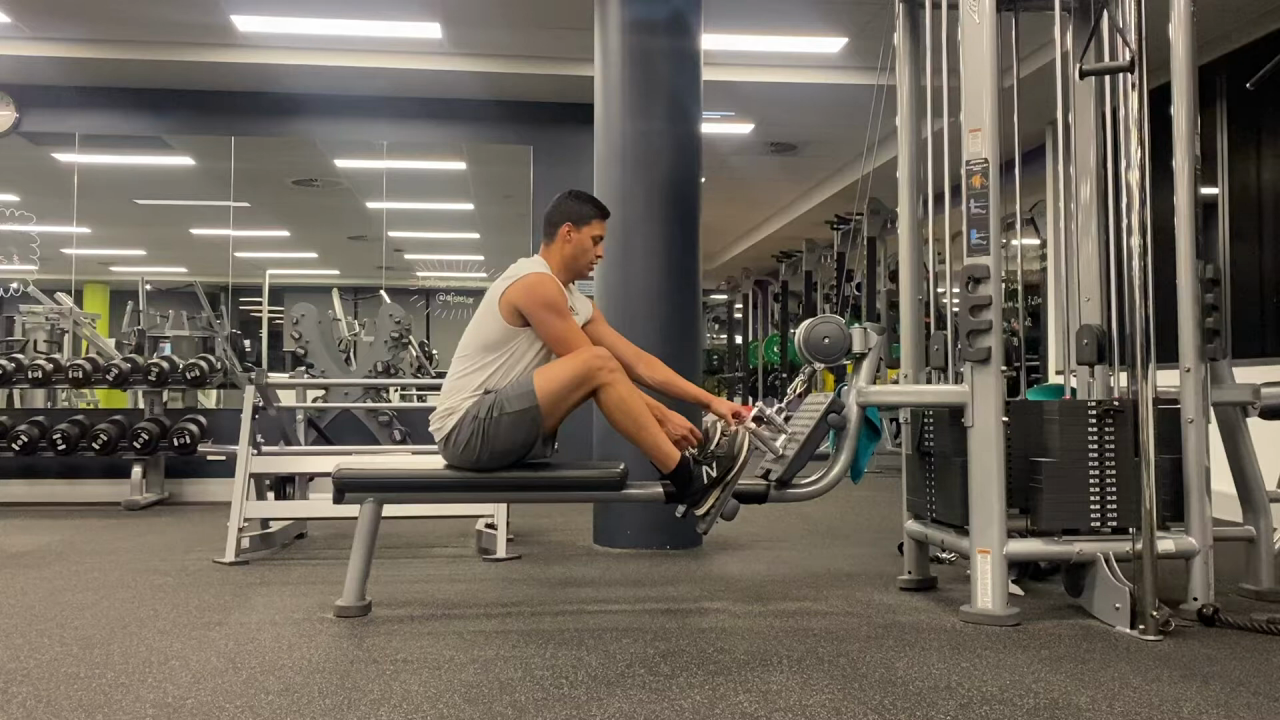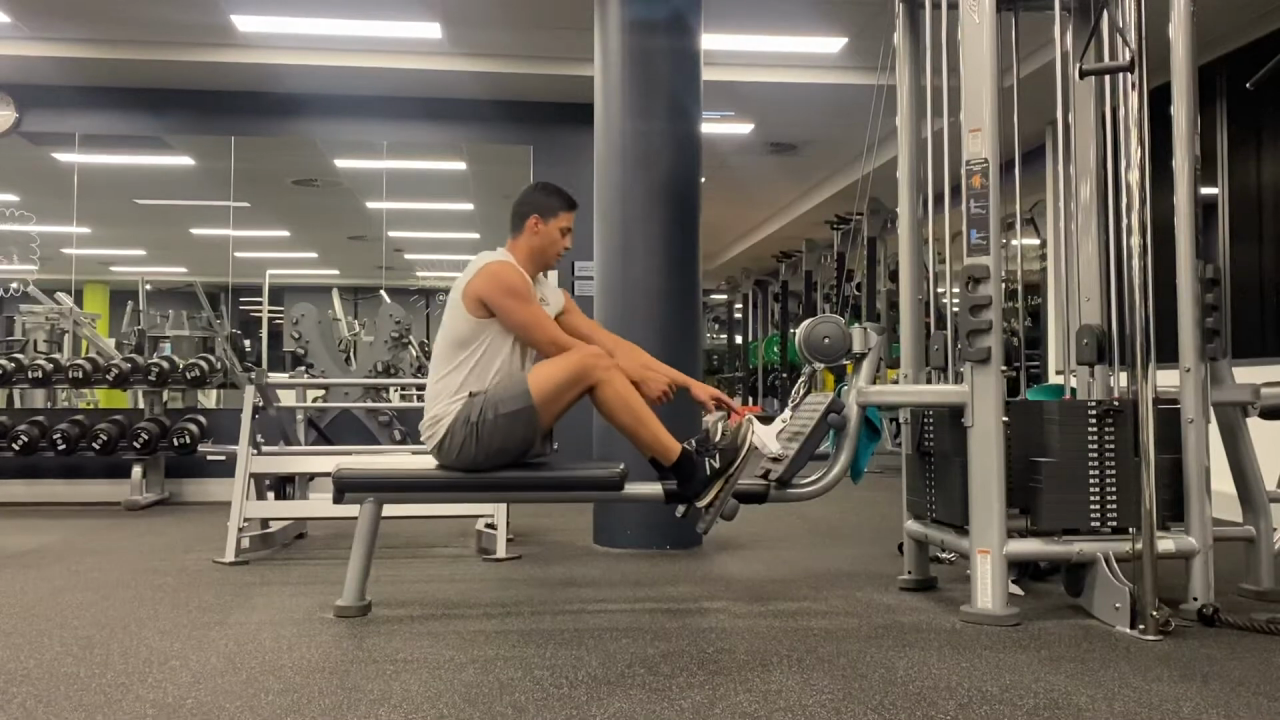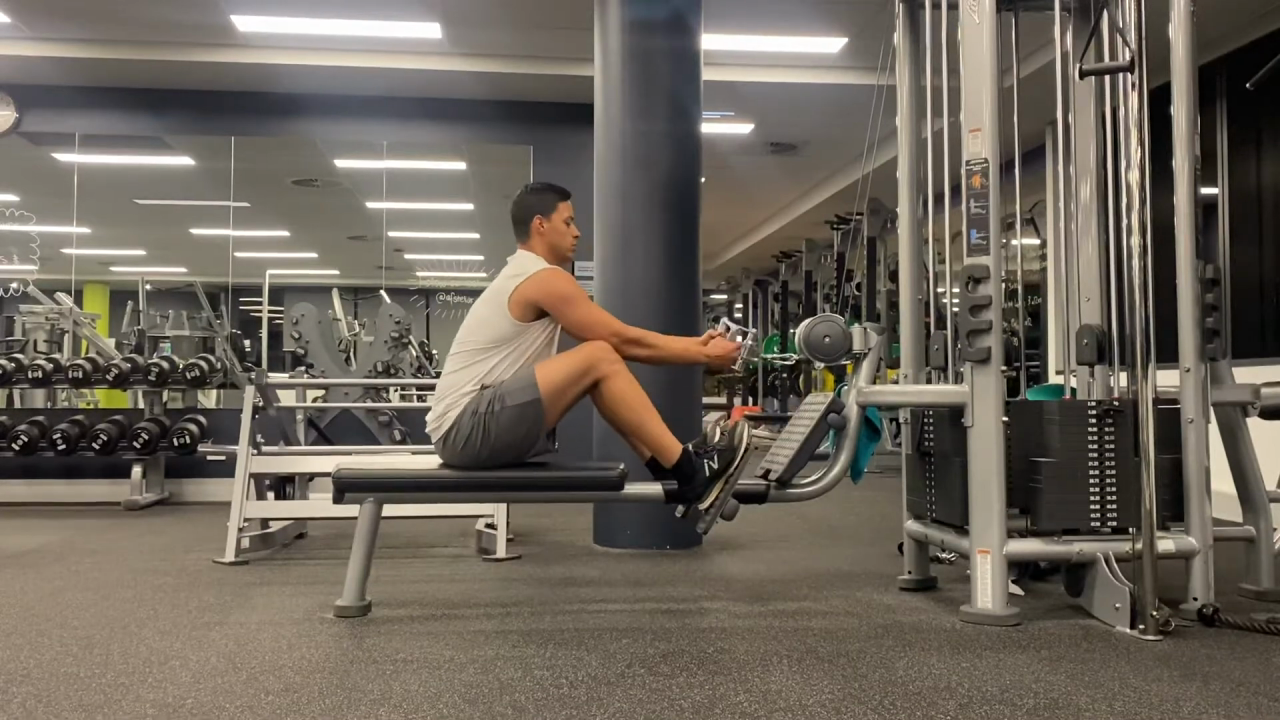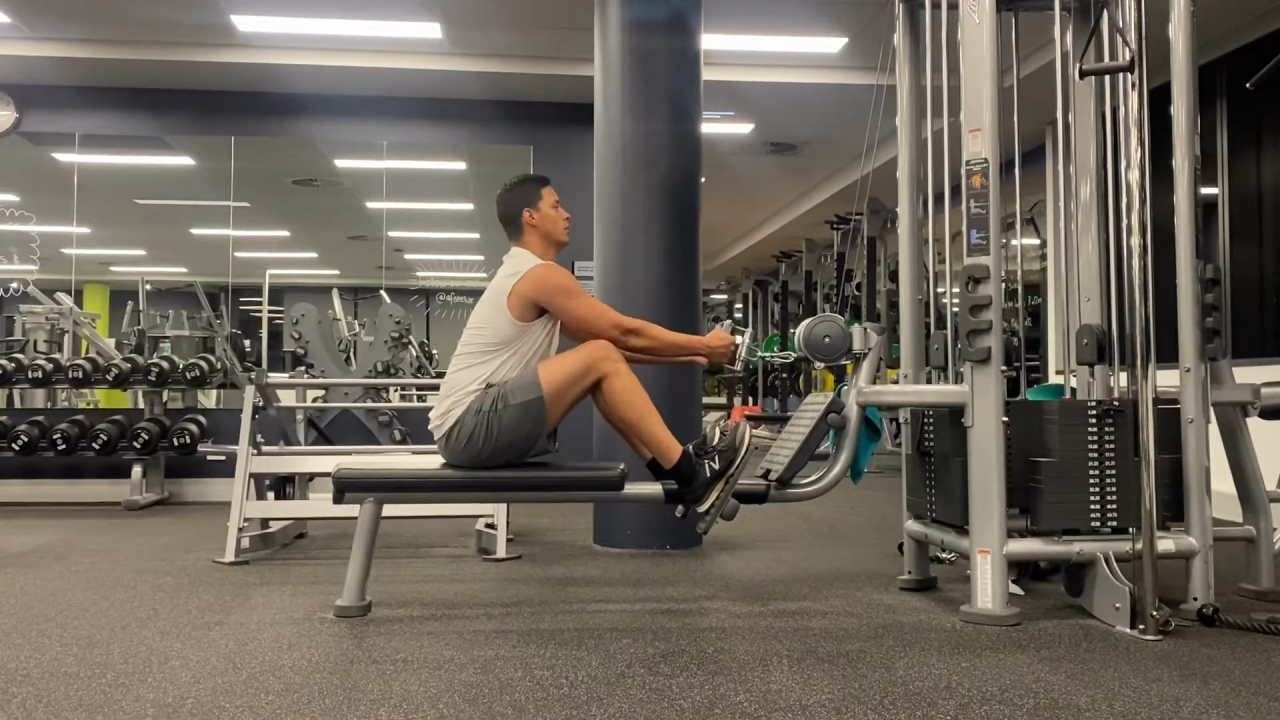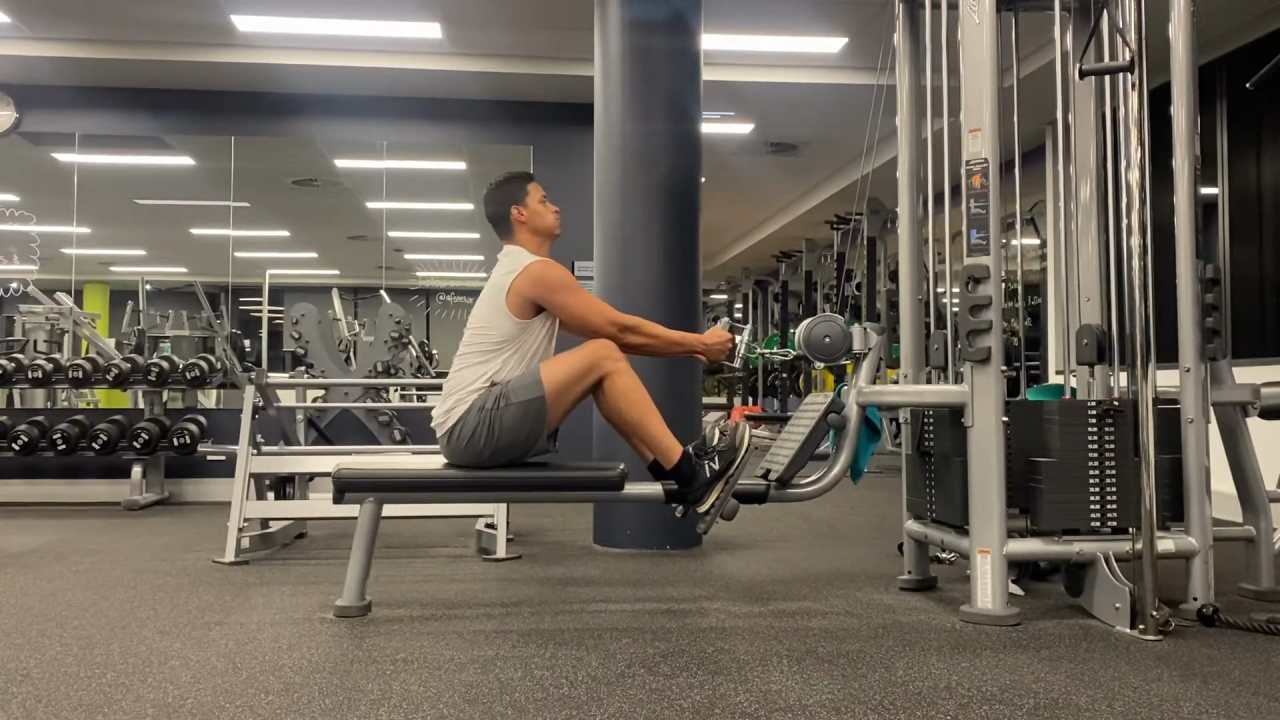
dt=1s
person 1, frame 1
left shoulder: (573, 302)
right shoulder: (536, 284)
left elbow: (638, 363)
right elbow: (590, 363)
left wrist: (711, 401)
right wrist: (663, 416)
left hip: (495, 426)
right hip: (467, 431)
right knee: (598, 364)
left ankle: (677, 463)
right ankle: (689, 479)
person 1, frame 2
left shoulder: (546, 293)
right shoulder: (498, 273)
left elbow: (616, 347)
right elbow: (560, 349)
left wrist: (691, 384)
right wrist: (636, 378)
left hip: (486, 423)
right hip: (459, 432)
left knee: (595, 362)
right knee: (592, 362)
left ankle: (676, 459)
right ankle: (689, 470)
person 1, frame 3
left shoulder: (527, 277)
right shoulder: (544, 279)
left elbow: (618, 337)
right elbow: (624, 341)
left wrist: (693, 343)
right wrist: (705, 356)
left hip: (483, 425)
right hip: (466, 429)
left knee: (601, 359)
right knee: (600, 358)
left ankle: (672, 466)
right ankle: (691, 474)
person 1, frame 4
left shoulder: (525, 273)
right shoulder: (540, 275)
left elbow: (612, 338)
right elbow: (623, 332)
left wrist: (686, 354)
right wrist: (703, 345)
left hip: (483, 424)
right hip: (468, 428)
left knee: (604, 355)
right knee: (602, 358)
left ankle: (673, 468)
right ankle: (690, 475)
person 1, frame 5
left shoulder: (518, 269)
right shoulder: (536, 271)
left elbow: (613, 332)
right elbow: (620, 329)
left wrist: (689, 347)
right wrist: (699, 343)
left hip: (482, 424)
right hip: (472, 428)
left knee: (604, 353)
right knee: (604, 356)
left ankle: (675, 469)
right ankle: (689, 475)
